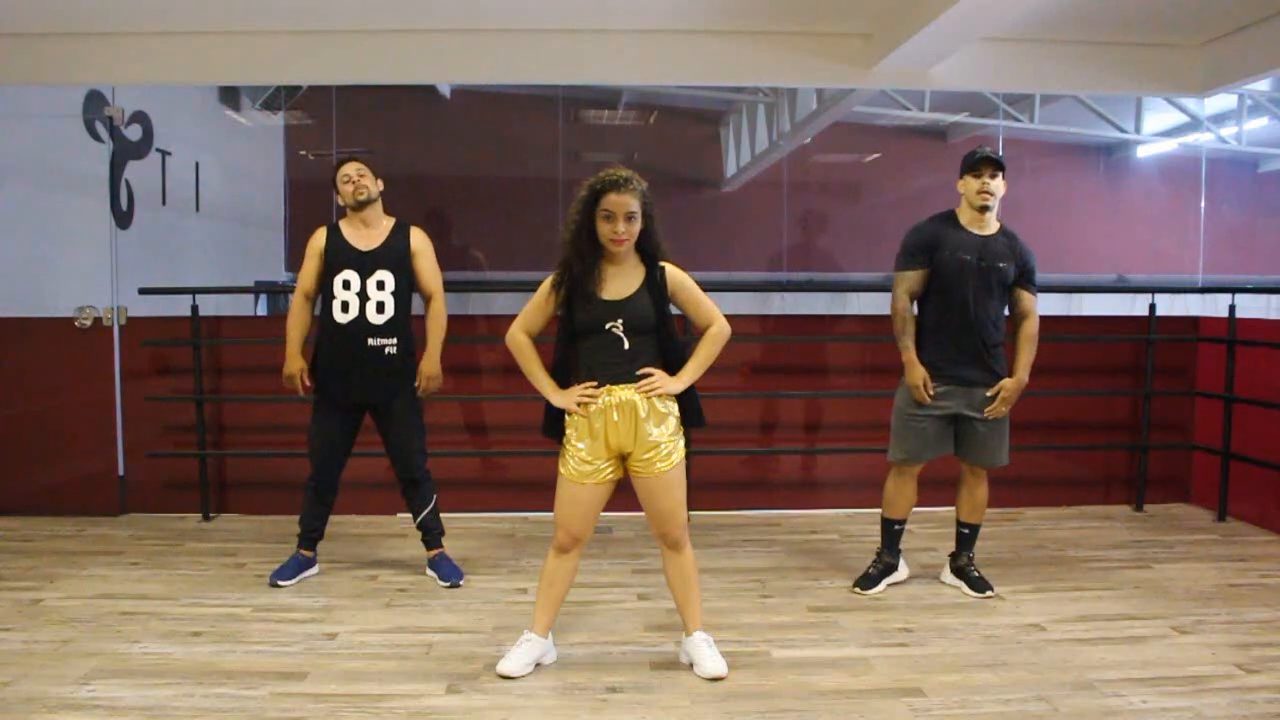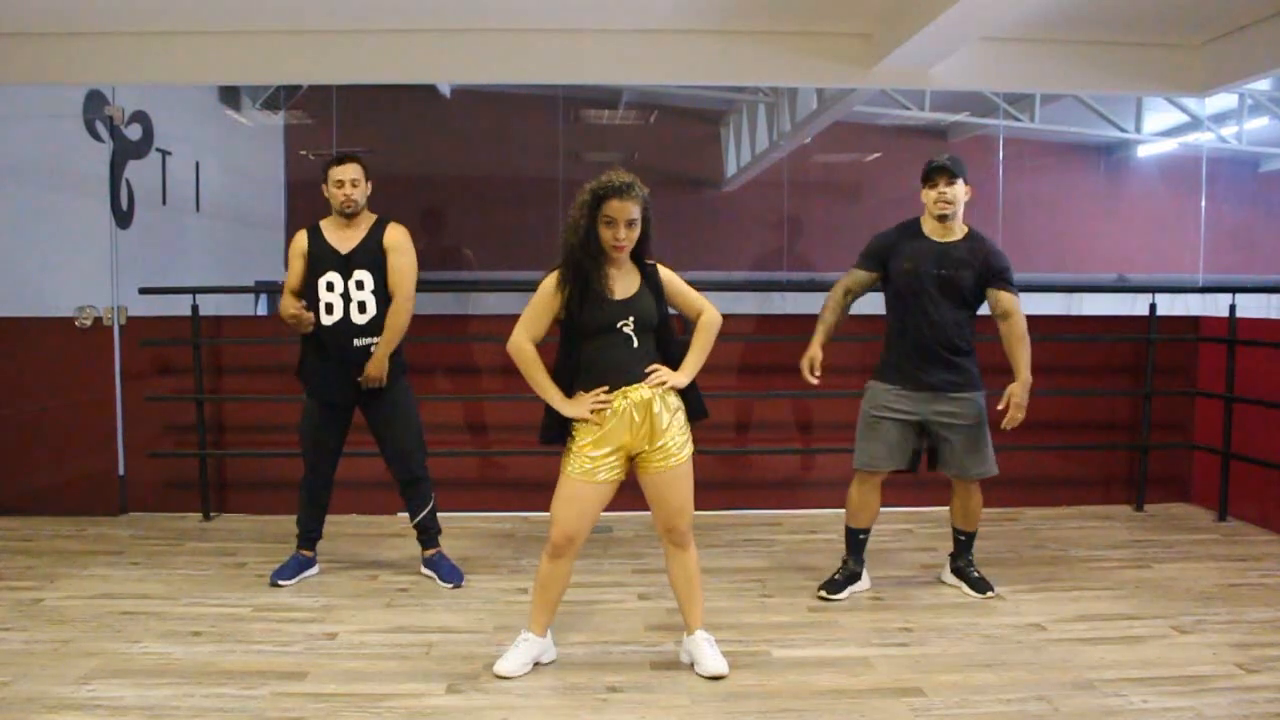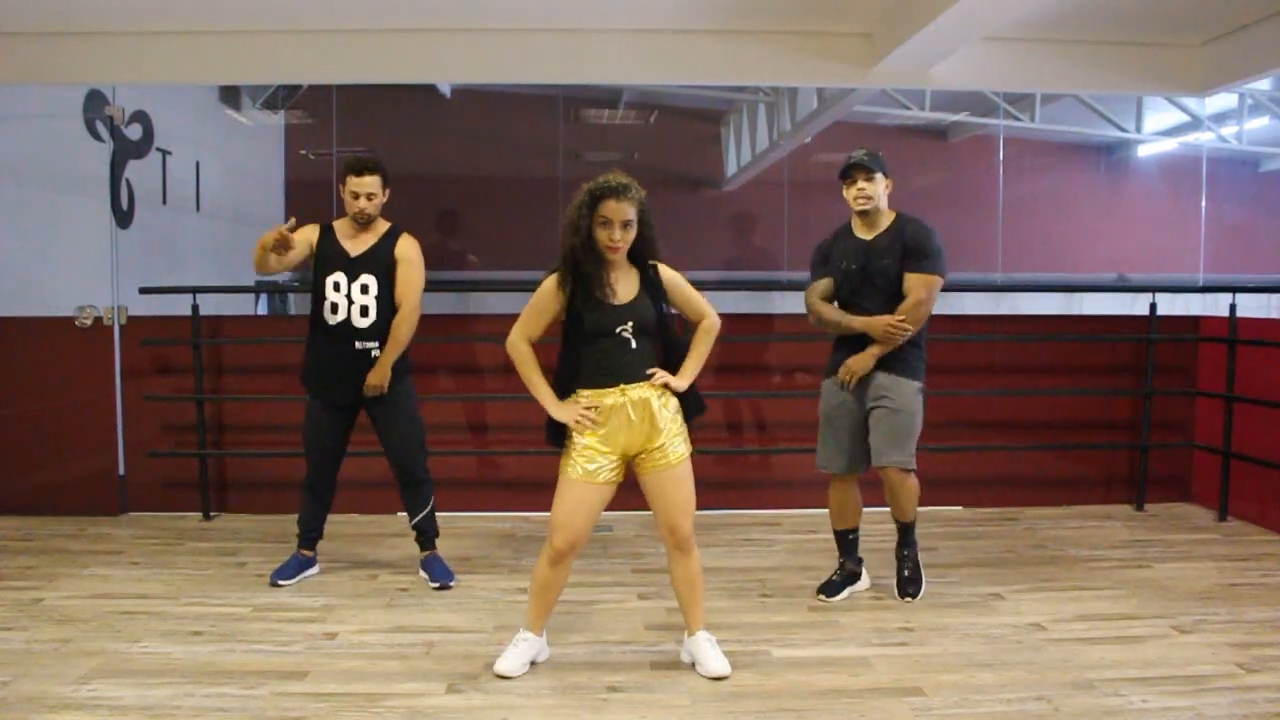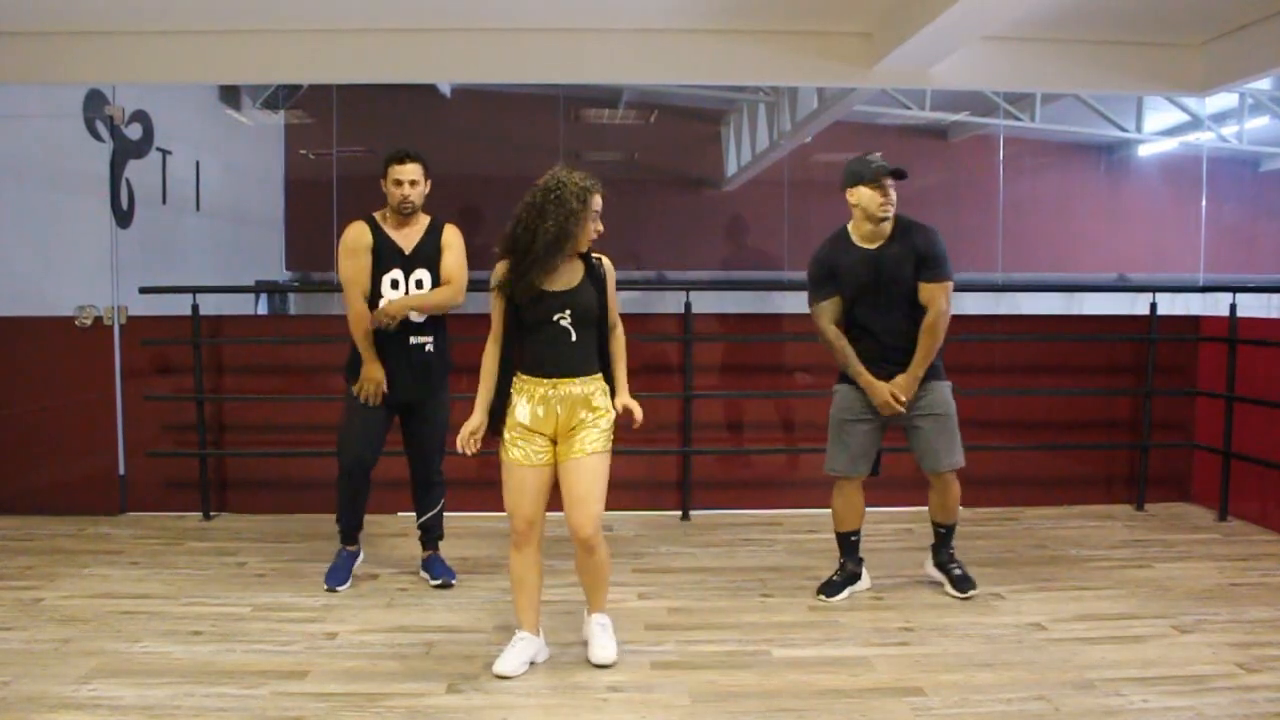
dt=0.5s
person 1, frame 1
left shoulder: (663, 275)
right shoulder: (569, 278)
left elbow: (718, 327)
right elbow: (518, 334)
left wrist: (681, 380)
right wrist: (553, 391)
left hip: (652, 418)
right hip: (588, 422)
left knee: (673, 534)
right knee: (567, 538)
left ankle: (696, 638)
right ankle: (537, 638)
person 1, frame 2
left shoulder: (654, 274)
right shoulder: (566, 280)
left elbow: (708, 316)
right elbow: (519, 342)
left wrist: (684, 374)
right wrist: (562, 403)
left hip: (662, 417)
right hip: (599, 425)
left knee: (678, 532)
right knee: (563, 538)
left ankle: (696, 637)
right ankle: (535, 638)
person 1, frame 3
left shoulder: (656, 275)
right shoulder: (565, 284)
left elbow: (709, 321)
right elbow: (517, 341)
left wrist: (684, 377)
right wrist: (553, 405)
left hip: (658, 417)
right hip: (597, 424)
left knee: (681, 535)
right knee: (563, 542)
left ankle: (698, 638)
right ankle: (531, 636)
person 1, frame 4
left shoulder: (600, 268)
right shoulder: (511, 271)
right elbow: (496, 342)
left wrist: (623, 391)
right wrist: (478, 411)
left hip: (588, 406)
right hip: (526, 406)
left knee: (585, 529)
right knee: (524, 527)
left ankle: (597, 616)
right ankle: (528, 635)
person 2, frame 1
left shoulder: (1016, 250)
right shoulder: (929, 234)
left elbow: (1027, 317)
right elbow: (902, 299)
left wrist: (1019, 376)
right wrist: (911, 362)
left hip: (986, 382)
right hip: (929, 376)
left knee: (977, 470)
right knee: (906, 464)
left ankle: (961, 562)
right ankle: (889, 558)
person 2, frame 2
left shoulder: (987, 255)
right shoulder: (891, 243)
left elbow: (1010, 318)
right elbow: (846, 289)
left wrist: (1021, 379)
right wrist: (818, 341)
left hip: (959, 387)
right hip: (893, 383)
left knee: (967, 479)
right knee: (868, 472)
left ankle: (961, 563)
right ankle: (853, 565)
person 2, frame 3
left shoulder: (917, 236)
right shoulder: (831, 247)
left elbow: (920, 302)
right elbow: (816, 304)
left wrist: (871, 353)
right wrist: (868, 324)
left hip: (898, 371)
right hip: (844, 370)
left knee: (893, 466)
right knee: (840, 473)
left ankle: (907, 549)
right ankle: (850, 565)
person 2, frame 4
left shoulder: (922, 240)
right shoulder: (829, 256)
left elbow: (938, 310)
right elbow: (826, 326)
left wrist: (912, 376)
right wrist: (870, 383)
left hip: (920, 377)
right hip: (860, 380)
left knee: (945, 470)
right knee: (846, 475)
left ankle: (943, 556)
right ankle: (851, 568)
person 3, frame 1
left shoulder: (412, 238)
right shoulder: (324, 238)
left elbow: (435, 298)
right elbow: (303, 298)
left wrist: (432, 355)
right wrist: (293, 352)
left hip: (395, 376)
right hip: (335, 376)
left knee: (413, 468)
right knee: (323, 468)
left ankle: (436, 553)
right ankle: (305, 553)
person 3, frame 2
left shoulder: (393, 235)
right shoulder: (304, 240)
left elbow: (403, 300)
right elbow: (291, 302)
left wrist: (381, 356)
right wrist: (292, 313)
left hip: (382, 371)
right hip: (324, 374)
left knee: (410, 465)
right knee: (316, 468)
left ankle: (431, 551)
right ankle: (305, 553)
person 3, frame 3
left shoulder: (403, 245)
right shoulder: (317, 235)
left elbow: (409, 311)
right elbow: (266, 264)
left wrist: (385, 366)
right wrist: (270, 243)
left hip: (386, 371)
right hip: (328, 374)
left knee: (412, 463)
right knee: (319, 468)
left ankle: (428, 553)
right ankle: (306, 552)
person 3, frame 4
left shoulder: (447, 234)
right shoulder: (360, 233)
left elbow: (455, 293)
right elbow: (355, 302)
left wrist: (403, 305)
right wrist: (369, 363)
left hip: (427, 370)
right hip: (374, 369)
left knee: (428, 467)
right knee: (354, 461)
left ankle: (430, 552)
right ankle: (348, 547)
